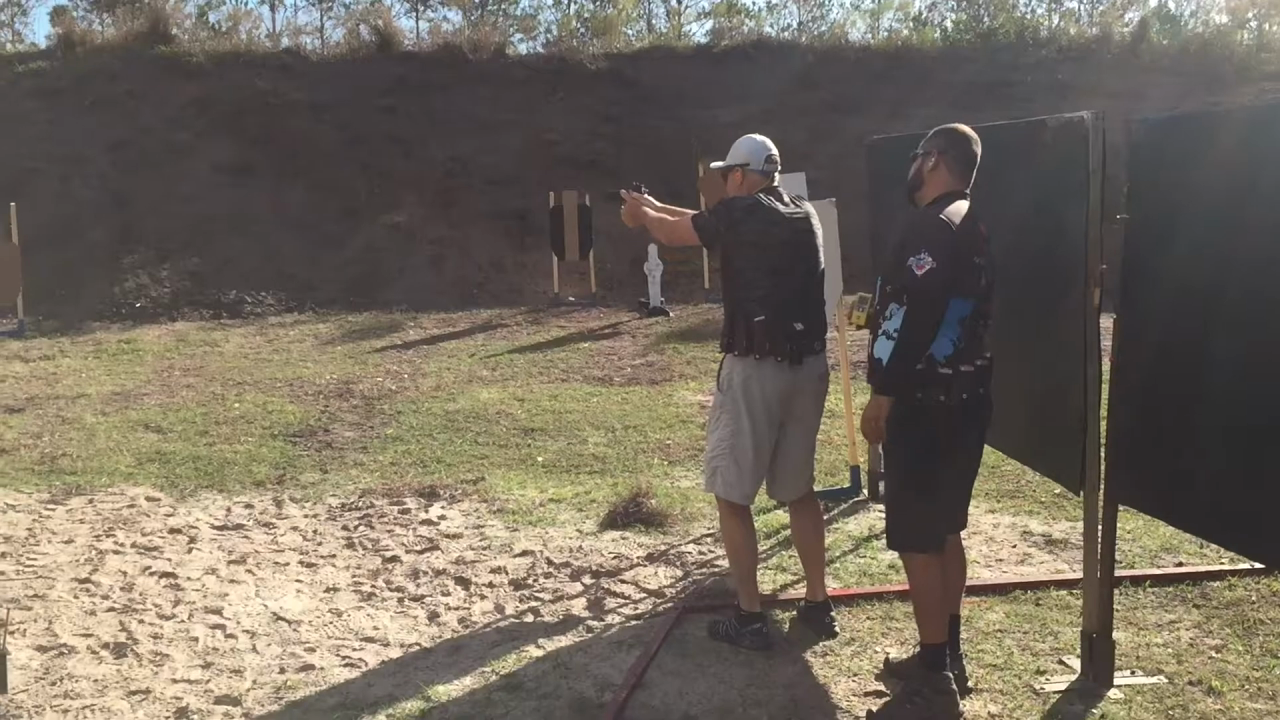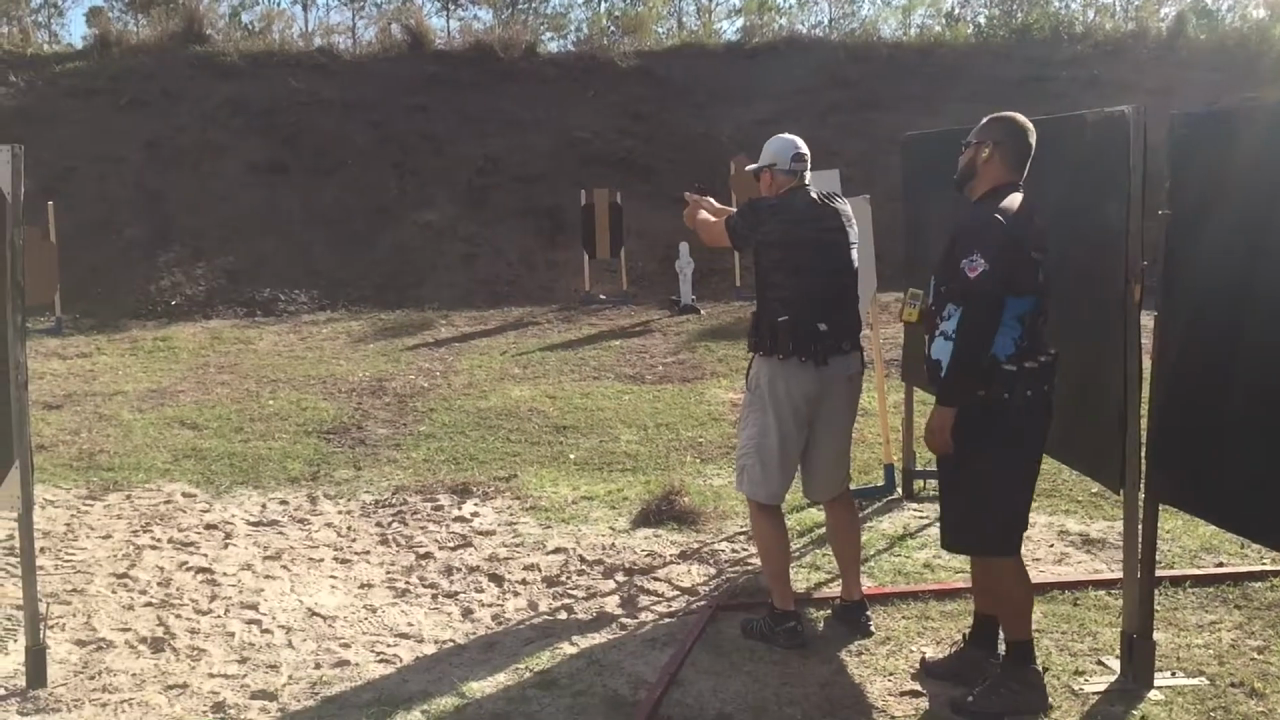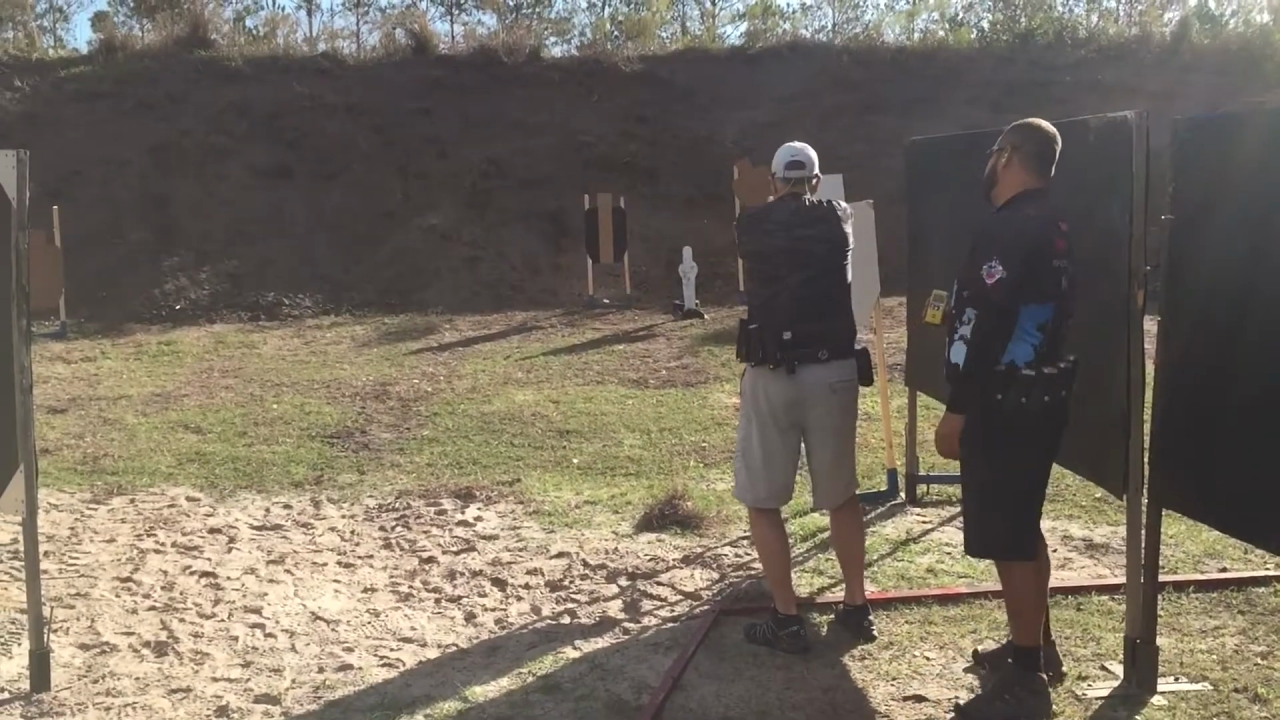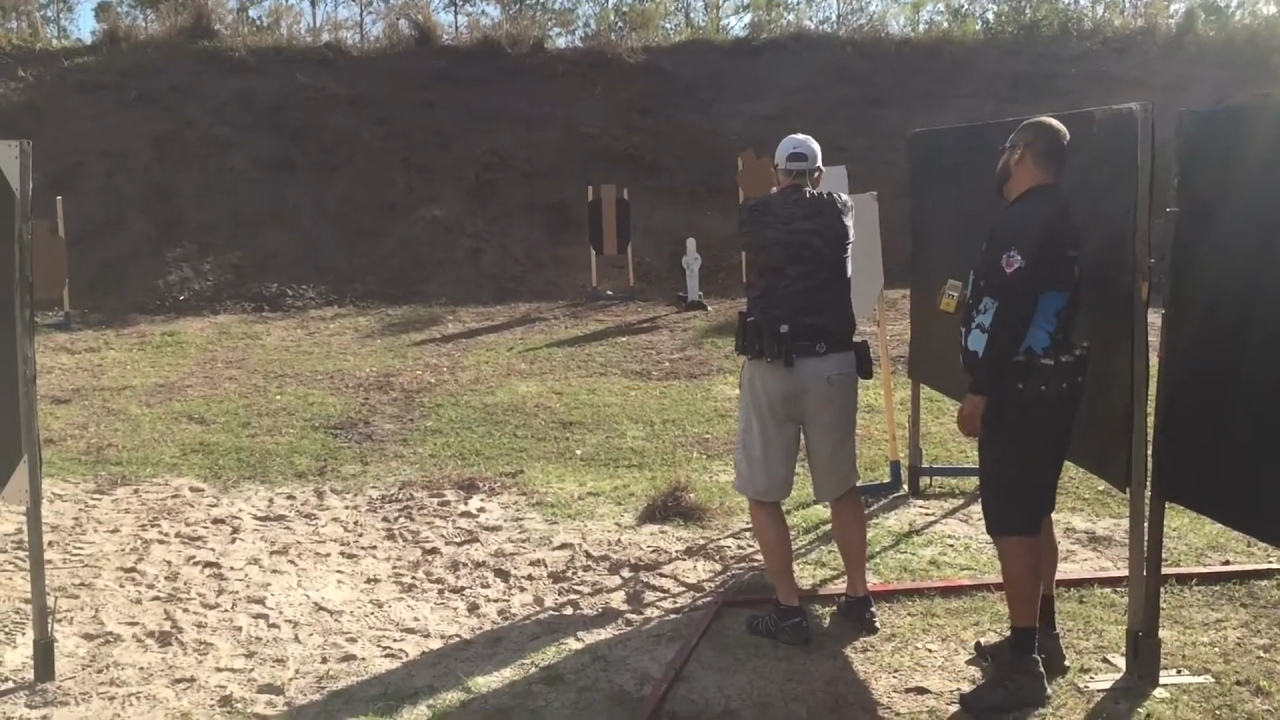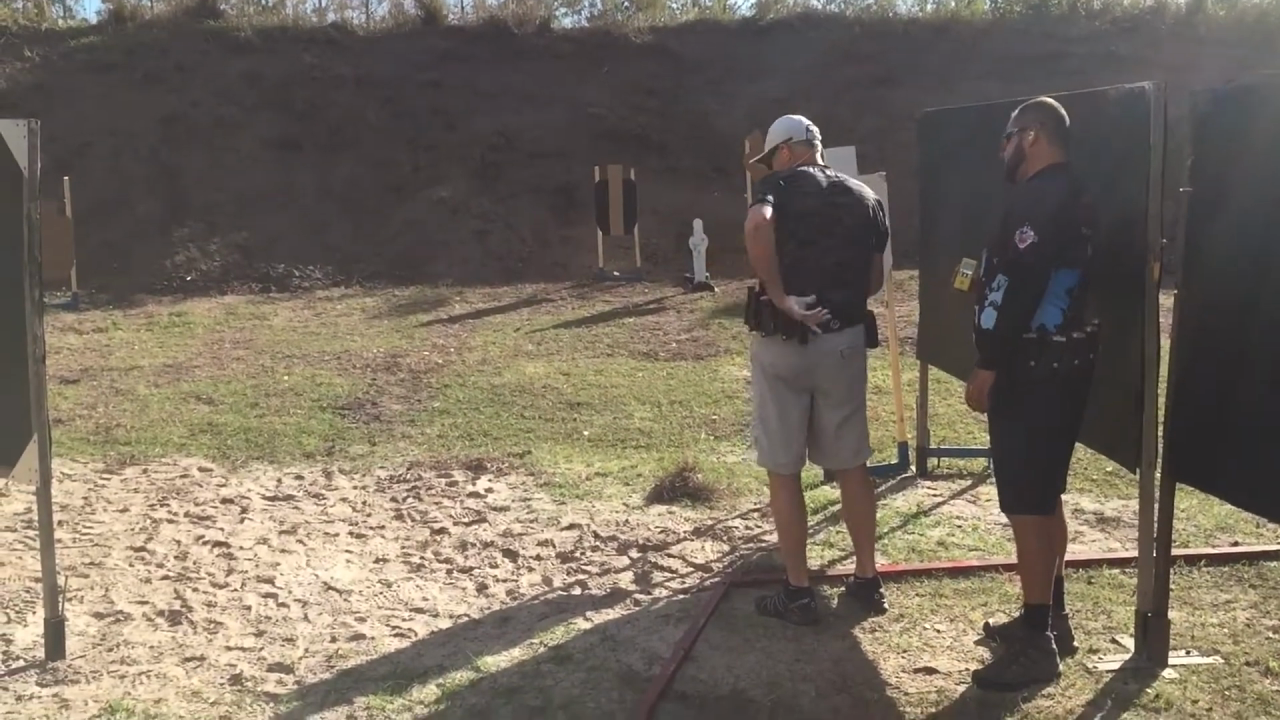
dt=0.7s
person 1, frame 1
left shoulder: (932, 225)
right shoulder: (969, 227)
left elbow: (922, 315)
left wrist: (884, 392)
right wrist: (881, 317)
left hip: (928, 400)
right hip: (960, 395)
left knee: (917, 537)
right knee: (942, 529)
right ankle: (945, 655)
person 1, frame 2
left shoulder: (987, 223)
right shoulder: (1017, 218)
left elbow: (979, 319)
left wrist: (946, 404)
right wrist: (935, 310)
left hip: (993, 400)
right hip: (1008, 395)
left knee: (991, 539)
right knee: (984, 533)
right ankle: (981, 648)
person 1, frame 3
left shoulder: (1007, 227)
right shoulder: (1048, 224)
left elbow: (992, 326)
left wrist: (958, 410)
right wrist: (960, 311)
left hip: (1007, 403)
right hip: (1039, 395)
left knee: (1006, 539)
right knee: (1022, 529)
right ankle: (1035, 647)
person 1, frame 4
left shoulder: (1024, 219)
right shoulder: (1054, 215)
left elbow: (1012, 312)
left wrist: (979, 391)
right wrist: (976, 301)
left hip: (1020, 390)
right hip: (1046, 384)
left knee: (1010, 521)
right knee: (1032, 515)
left ankle: (1024, 666)
right ankle: (1040, 638)
person 1, frame 5
left shoulder: (1039, 196)
right shoulder: (1065, 194)
left elbow: (1024, 286)
left wrist: (987, 366)
right wrist: (988, 278)
left hip: (1032, 368)
right hip: (1056, 363)
left knee: (1026, 502)
right knee: (1042, 497)
left ankle: (1037, 642)
right ankle: (1048, 618)
person 2, frame 1
left shoulder: (738, 212)
right shoulder: (803, 213)
left elbow: (676, 234)
left wrist: (642, 214)
right wrist: (654, 204)
left hip: (756, 368)
right hip: (808, 364)
left knee: (732, 494)
right knee: (799, 489)
left ankle: (749, 617)
right ankle: (818, 604)
person 2, frame 2
left shoulder: (765, 213)
right shoulder: (838, 212)
left elbow: (715, 234)
left wrist: (698, 214)
right wrist: (713, 206)
left hip: (784, 368)
right hip: (842, 364)
left knee: (762, 494)
right knee: (835, 488)
left ankle: (784, 615)
right ankle: (854, 603)
person 2, frame 3
left shoulder: (751, 224)
right shoulder: (837, 218)
left hip: (770, 375)
right hip: (832, 370)
left knee: (763, 500)
right knee: (841, 494)
left ankle: (787, 620)
right ankle: (857, 606)
person 2, frame 4
left shoulder: (753, 215)
right shoulder: (838, 211)
left hip: (770, 368)
right hip: (832, 364)
left knee: (763, 494)
right knee: (843, 486)
left ankle: (789, 611)
right ankle: (859, 599)
person 2, frame 5
left shoulder: (781, 184)
right shoulder: (865, 198)
left elbow: (757, 225)
right elbow: (875, 280)
left wrist: (778, 296)
left hip: (783, 342)
right hip: (845, 340)
left knee: (783, 470)
right knee: (852, 464)
left ankle: (798, 592)
right ankle: (868, 580)
